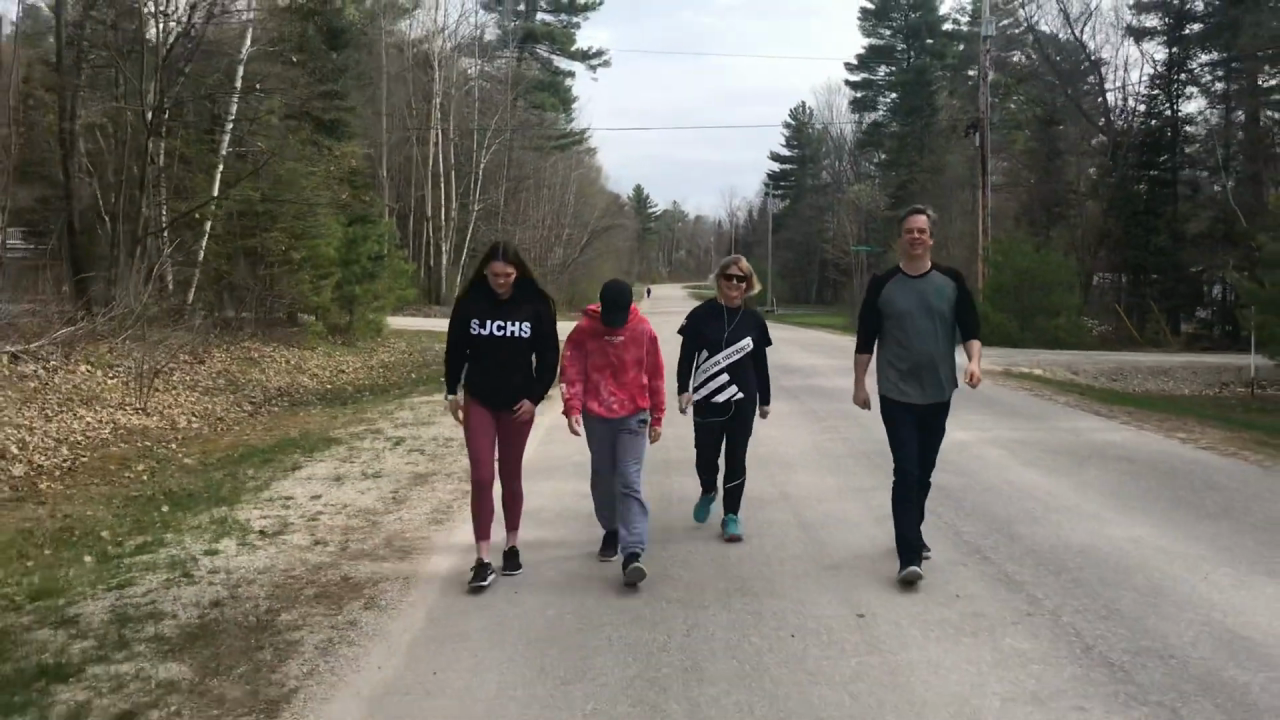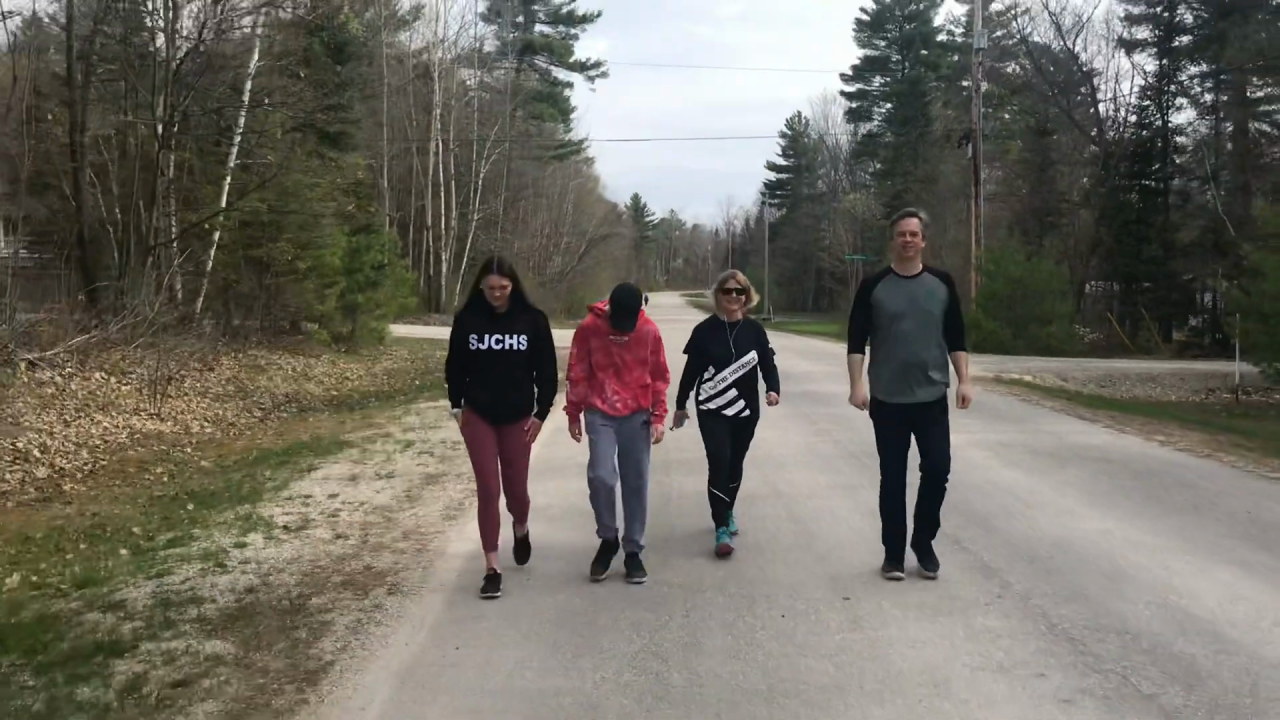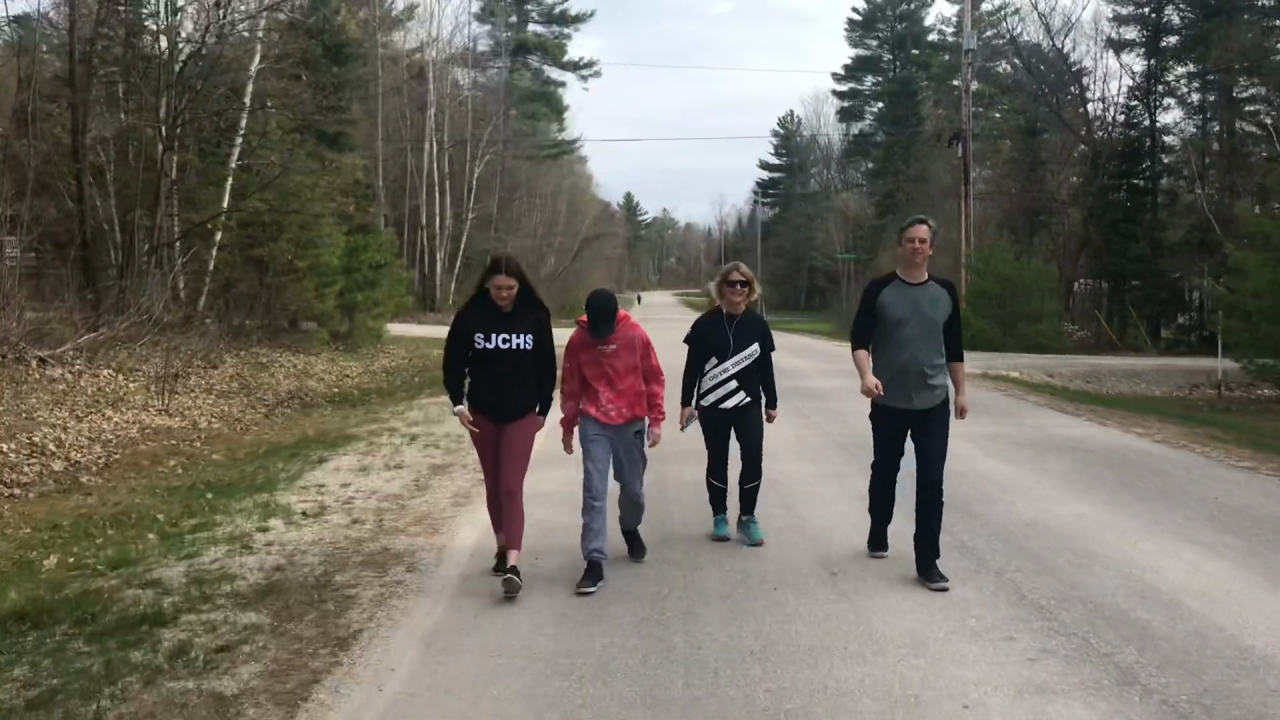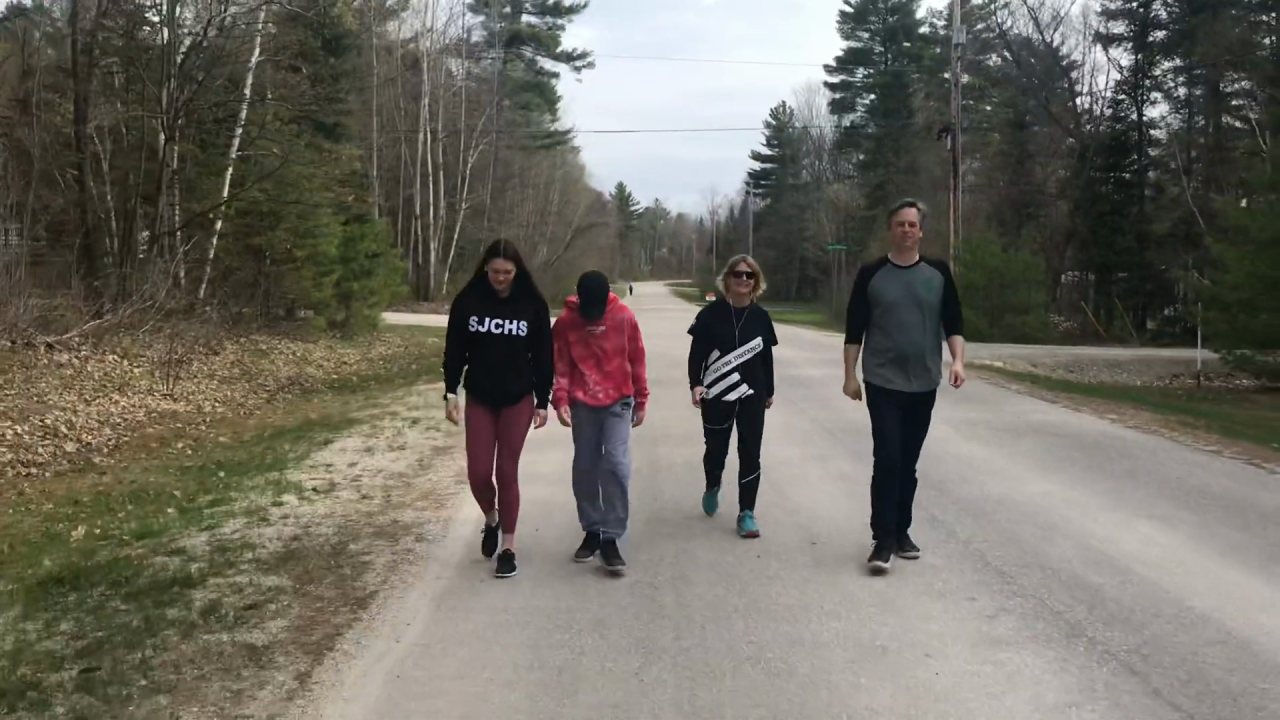
dt=0.3s
person 1, frame 1
left shoulder: (951, 281)
right shoulder: (882, 284)
left elbow: (971, 327)
right elbow: (866, 338)
left wrist: (974, 361)
right wrist: (859, 384)
left hip: (938, 394)
right hip: (896, 395)
left knee: (924, 471)
right knee: (906, 472)
left ankle: (912, 533)
right ankle: (908, 557)
person 1, frame 2
left shoulder: (942, 283)
right shoulder: (873, 286)
left elbow: (956, 337)
right elbow: (856, 340)
left wrist: (964, 381)
right wrist: (857, 384)
left hip: (932, 396)
right hip: (888, 398)
left knee: (937, 473)
right knee: (893, 478)
left ankle: (924, 543)
right ankle: (894, 553)
person 1, frame 3
left shoulder: (945, 291)
right shoulder: (879, 289)
left elbow: (954, 346)
right elbow: (859, 339)
left wrist: (961, 392)
right wrist: (866, 375)
left hip: (934, 401)
right hip: (889, 401)
left knee: (931, 480)
right knee: (885, 472)
left ankle: (927, 562)
right ankle: (878, 530)
person 1, frame 4
left shoulder: (938, 273)
right shoulder: (871, 274)
left elbow: (954, 322)
right elbow: (855, 329)
left wrist: (958, 359)
right wrist: (849, 374)
left hip: (924, 385)
right hip: (882, 383)
left knee: (907, 463)
right knee: (887, 459)
left ankle: (899, 531)
right ankle: (882, 541)
person 2, frame 1
left shoulder: (537, 306)
right shoulder: (469, 303)
left elbow: (548, 356)
right elbow: (455, 350)
left wrist: (535, 397)
right wrist: (452, 393)
left hip: (519, 403)
right hip: (477, 401)
left knee: (511, 475)
right knee: (481, 477)
left ankle: (511, 545)
right ankle: (483, 558)
person 2, frame 2
left shoulder: (532, 320)
right shoulder: (467, 319)
left elbow: (547, 370)
right elbow: (455, 365)
left wrist: (541, 413)
right wrist: (457, 406)
left hip: (519, 417)
right hip: (477, 416)
left knee: (516, 488)
right knee: (488, 492)
left ankle: (521, 529)
right ankle: (491, 568)
person 2, frame 3
left shoulder: (536, 317)
right shoulder: (470, 317)
left elbow: (547, 366)
right elbow: (454, 363)
left wrist: (543, 409)
right wrist: (458, 403)
left hip: (522, 414)
right hip: (482, 413)
left knee: (511, 487)
right knee: (493, 484)
left ankle: (513, 568)
right ankle: (502, 546)
person 2, frame 4
left shoulder: (533, 305)
right shoulder: (467, 301)
left elbow: (543, 356)
right elbow: (455, 350)
left wrist: (542, 402)
right wrist: (451, 393)
left hip: (517, 402)
right hip: (478, 399)
left knee: (507, 474)
right knee: (478, 474)
left ankle: (508, 548)
right ankle: (490, 520)
person 3, frame 1
left shoulder: (643, 329)
right shoulder: (583, 330)
left elbow: (655, 375)
right elbow: (572, 373)
left wrist: (657, 417)
right wrist: (573, 409)
left hip: (633, 416)
right hip: (597, 417)
left knee: (630, 482)
right knee: (603, 479)
left ankle: (633, 555)
right ankle: (611, 531)
person 3, frame 2
left shoulder: (649, 331)
right shoulder: (589, 328)
left elbow: (659, 376)
right elbow: (577, 373)
left wrist: (658, 415)
right wrist: (574, 413)
left hip: (637, 415)
right hip: (599, 415)
left knee: (635, 483)
right knee: (601, 478)
left ankle: (633, 552)
right ankle: (608, 538)
person 3, frame 3
left shoulder: (636, 335)
right shoulder: (577, 341)
left elbow: (654, 379)
right elbow: (570, 386)
left wrist: (656, 419)
right wrist: (568, 426)
left hip: (632, 422)
right hip: (594, 423)
left knee: (632, 487)
right knee: (594, 492)
left ankle: (630, 527)
right ankle: (594, 562)
person 3, frame 4
left shoulder: (624, 317)
right shoulder: (565, 321)
left elbow: (636, 360)
right elbow: (559, 365)
left wrist: (640, 401)
right wrist: (560, 400)
left hip: (618, 402)
right hip: (582, 405)
left knee: (617, 467)
right knee: (585, 471)
left ankle: (611, 539)
right ankle: (592, 532)
person 4, frame 1
left shoulder: (754, 319)
right shoulder: (701, 314)
left elbow: (760, 361)
right elbow: (686, 356)
left wrist: (765, 399)
right wrist: (684, 389)
left hip: (742, 399)
right hip: (707, 398)
left knee: (736, 457)
right knee: (706, 453)
left ankle: (731, 516)
right ankle: (708, 492)
person 4, frame 2
left shoulder: (755, 330)
right shoulder: (704, 331)
left elbow: (768, 365)
right elbow: (691, 370)
left wrist: (773, 389)
right wrist: (680, 404)
left hip: (745, 411)
right hip: (712, 411)
left knee: (735, 464)
right knee: (719, 465)
left ankle: (727, 513)
right ankle: (722, 530)
person 4, frame 3
left shoulder: (757, 323)
right shoulder: (706, 323)
left elbow: (765, 365)
right elbow: (693, 365)
left wrist: (771, 402)
right wrist: (687, 403)
left hip: (748, 402)
right hip: (713, 404)
left knee: (753, 457)
right knee: (717, 459)
left ankle: (747, 517)
right ankle: (720, 516)
person 4, frame 4
left shoulder: (761, 316)
right shoulder: (711, 314)
left elbow: (766, 357)
right elbow: (696, 354)
left wrist: (769, 392)
right wrist: (696, 385)
left hip: (752, 396)
right hip: (717, 396)
left knee: (750, 453)
right knee: (716, 447)
left ankle: (747, 513)
right ankle: (712, 488)
